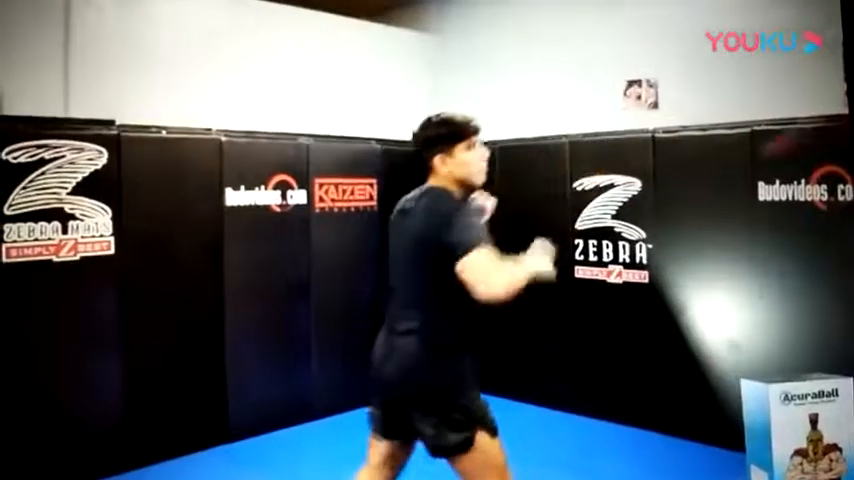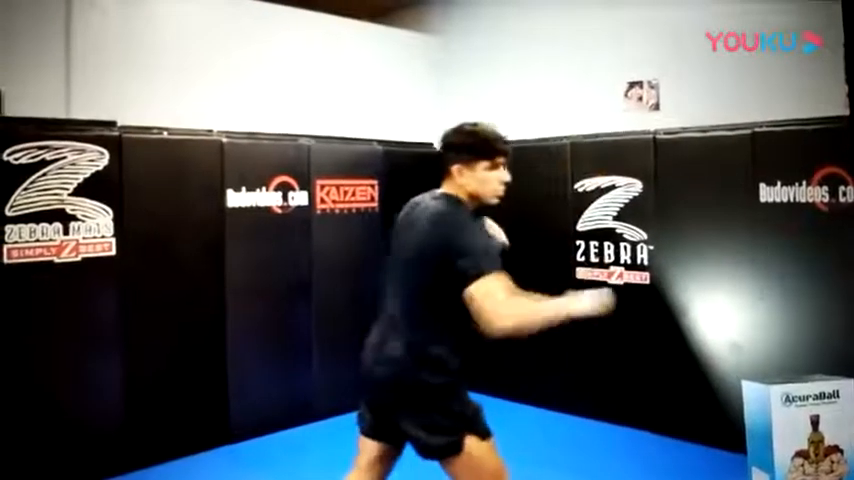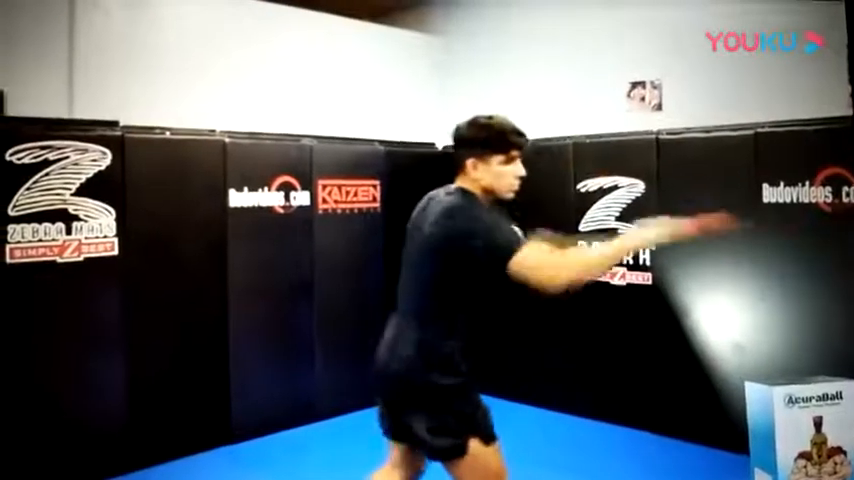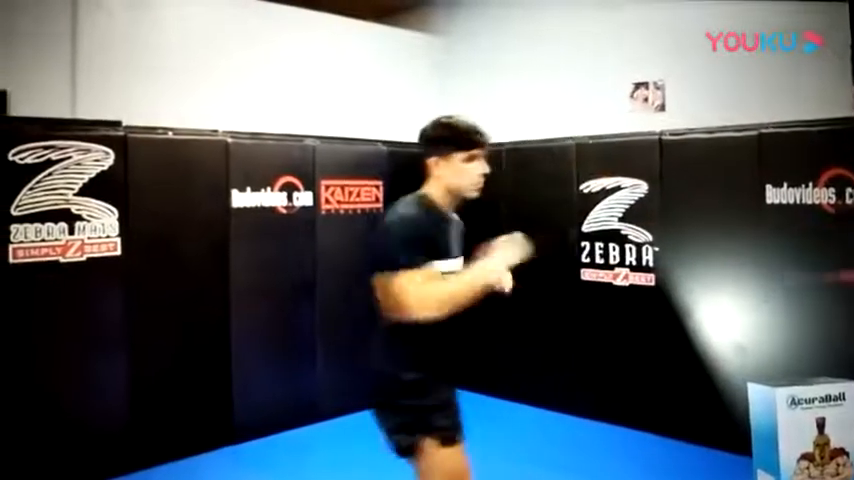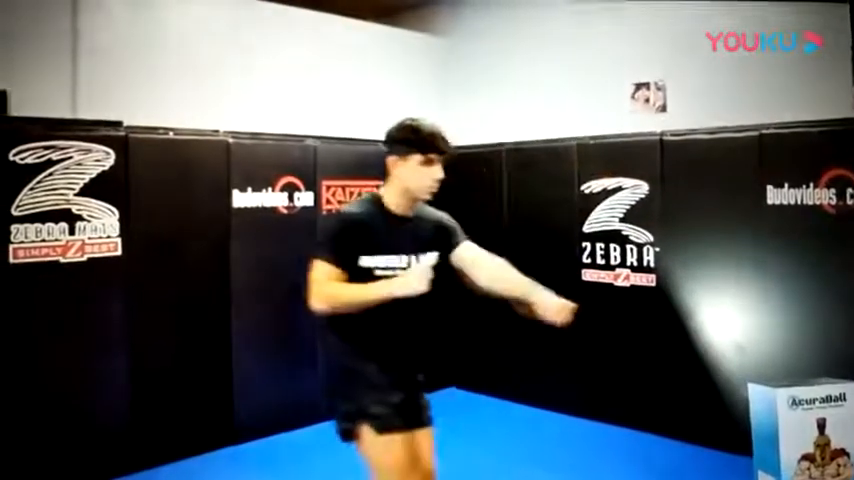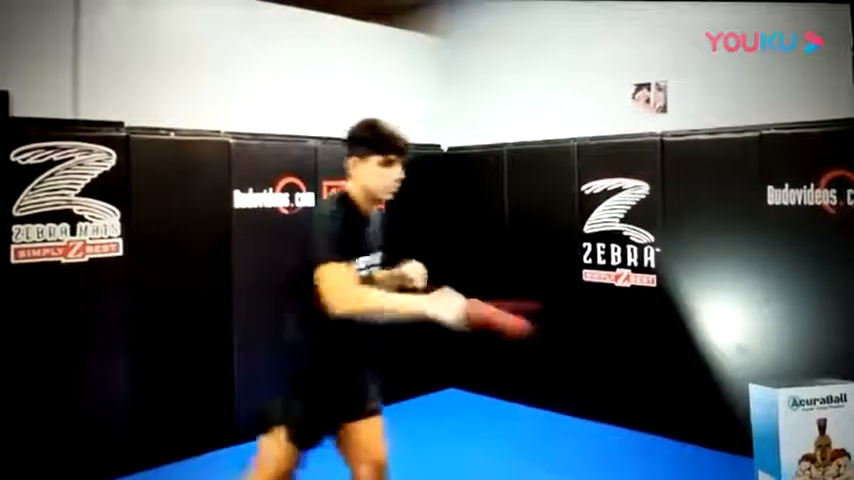
dt=0.3s
person 1, frame 1
left shoulder: (408, 208)
right shoulder: (452, 215)
right elbow: (490, 286)
right wrist: (533, 264)
left hip: (393, 361)
right hip: (436, 375)
person 1, frame 2
left shoulder: (417, 210)
right shoulder: (464, 234)
right elbow: (503, 316)
right wrist: (573, 305)
left hip: (382, 365)
right hip: (424, 378)
person 1, frame 3
left shoulder: (435, 203)
right shoulder: (472, 221)
right elbow: (558, 274)
left wrist: (514, 250)
right wrist: (645, 234)
left hip: (398, 362)
right hip: (433, 374)
person 1, frame 4
left shoulder: (450, 221)
right shoulder: (409, 223)
right elbow: (422, 305)
left wrist: (490, 279)
right wrist: (488, 268)
left hip: (428, 371)
right hip: (410, 377)
person 1, frame 5
left shoulder: (437, 225)
right shoulder: (351, 222)
left elbow: (486, 267)
right elbow: (320, 298)
left wrist: (539, 295)
right wrist: (396, 285)
left hip: (405, 370)
right hip: (357, 370)
person 1, frame 6
left shoulder: (372, 219)
right shoulder: (331, 220)
right elbow: (344, 298)
left wrist: (400, 276)
right wrist: (430, 306)
left hip: (352, 369)
right hip: (308, 370)
